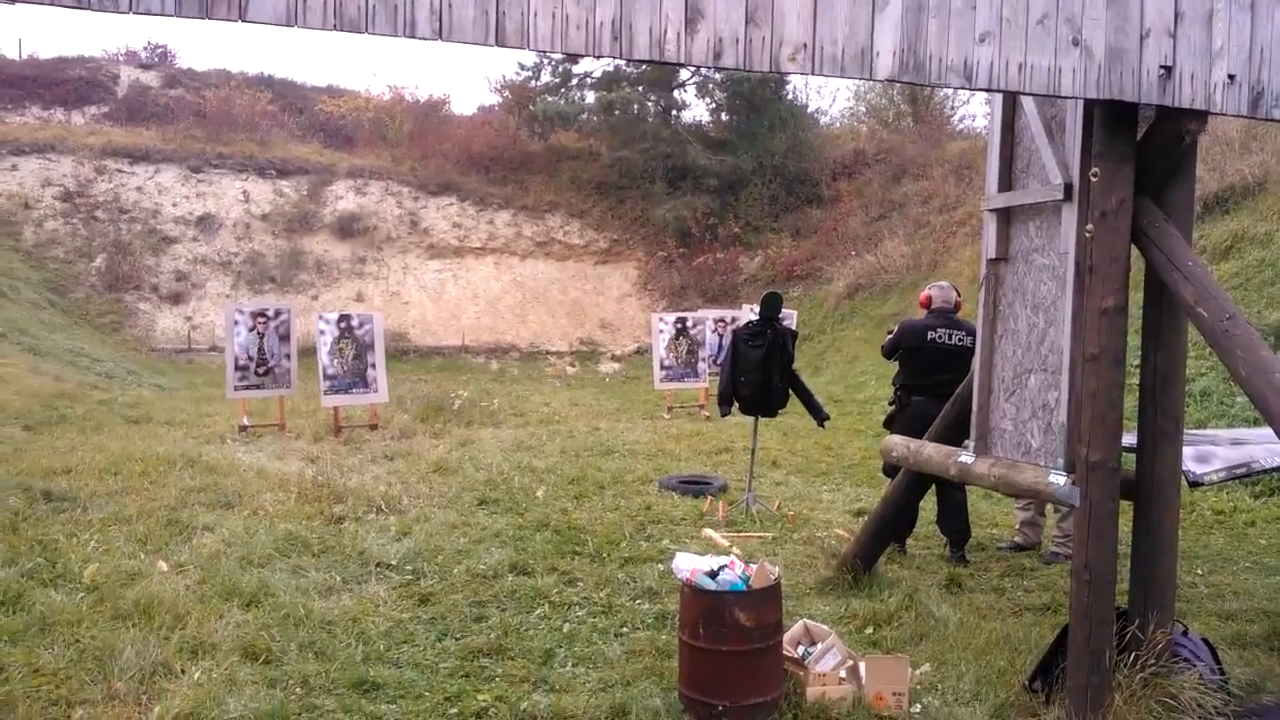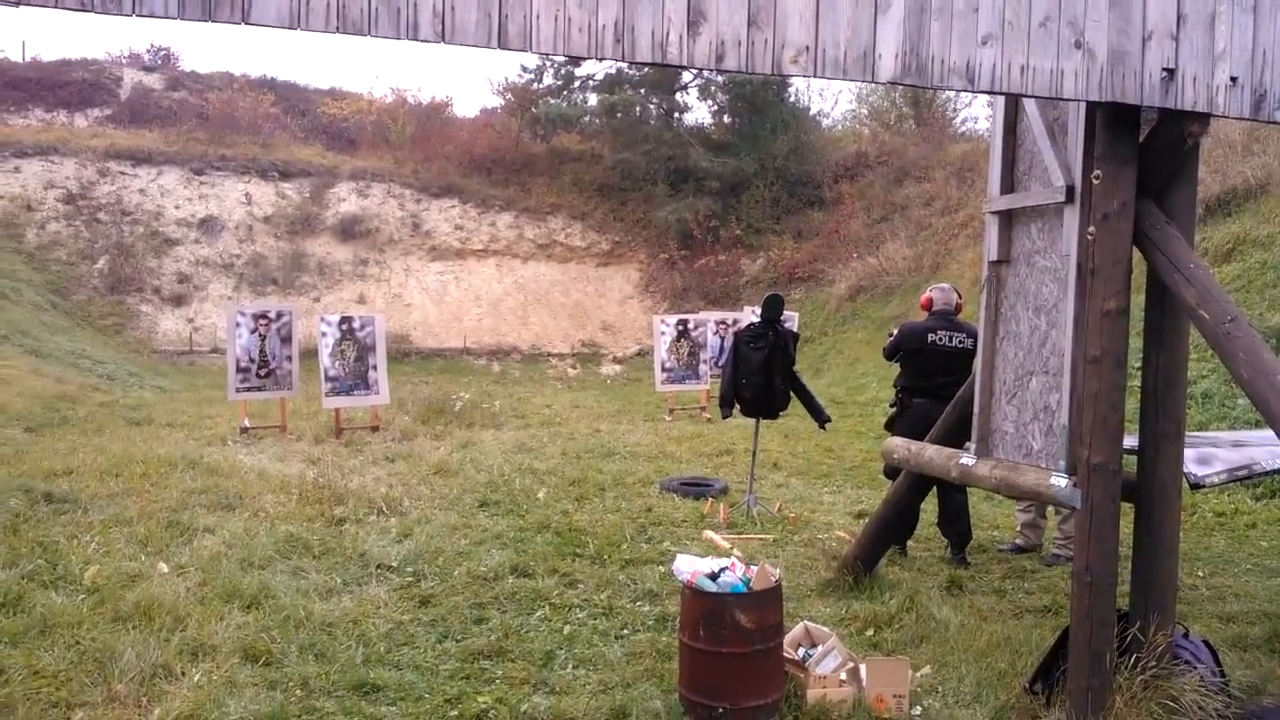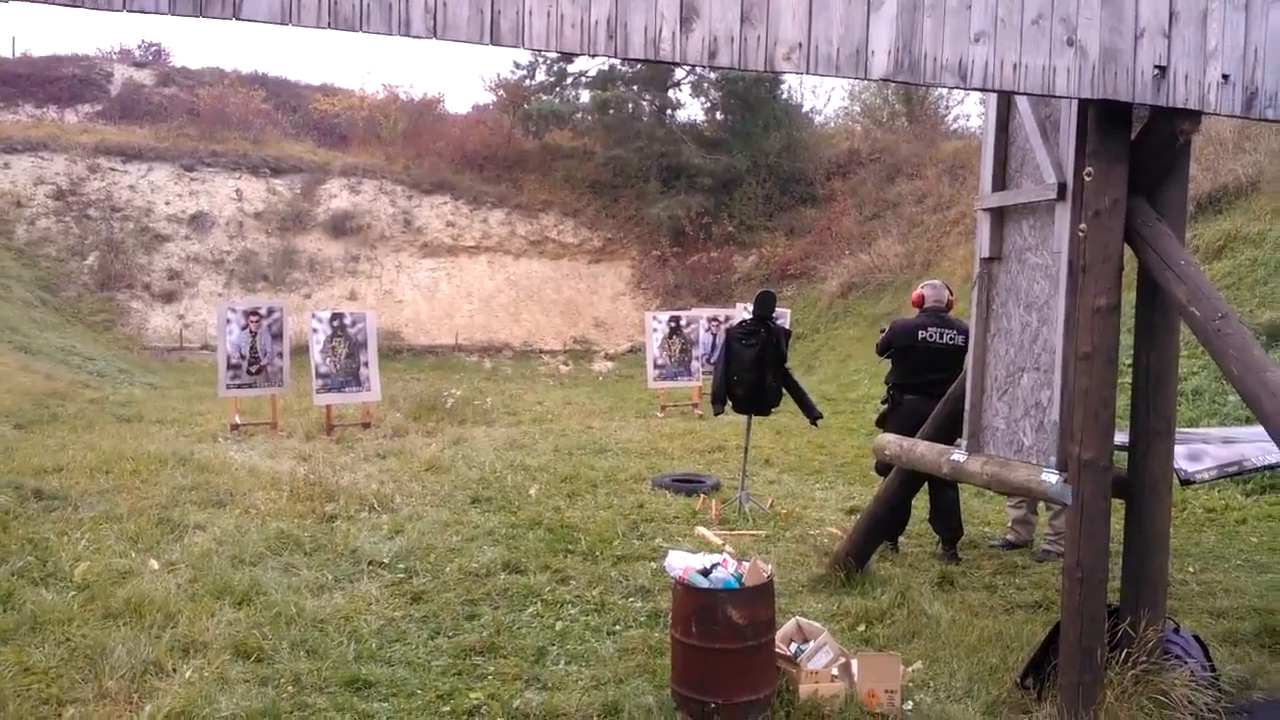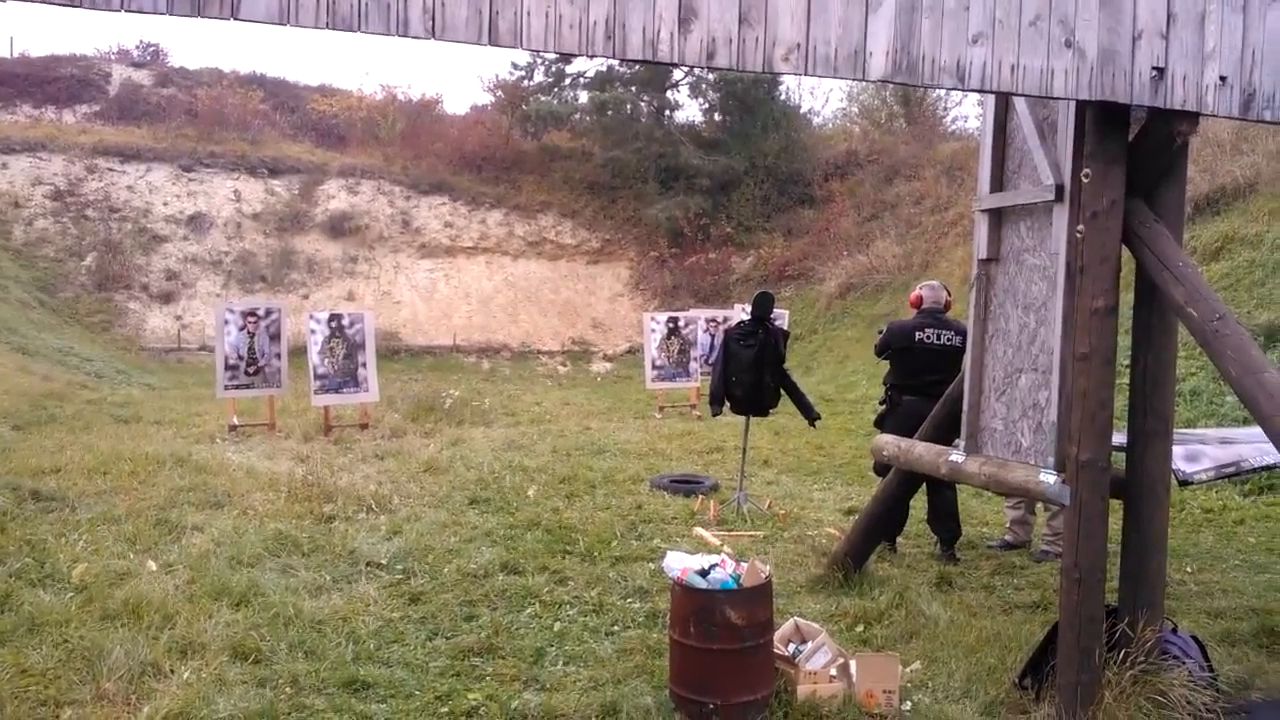
dt=0.1s
person 1, frame 1
left shoulder: (912, 328)
right shoulder: (970, 332)
left elbow: (888, 352)
right elbow: (968, 364)
left wrist: (893, 336)
left hip: (915, 409)
right knee: (952, 479)
left ankle: (897, 539)
right ankle: (957, 546)
person 1, frame 2
left shoulder: (912, 330)
right shoulder: (971, 335)
left elbow: (889, 354)
right elbow: (970, 367)
left wrist: (896, 338)
left hip: (916, 412)
right knee: (953, 480)
left ankle: (898, 541)
right ankle: (958, 548)
person 1, frame 3
left shoulder: (903, 327)
right shoulder: (963, 331)
left elbow: (882, 350)
right elbow: (963, 363)
left wrist: (889, 333)
left hip: (907, 408)
right knee: (944, 477)
left ankle: (889, 537)
right ankle: (949, 544)
person 1, frame 4
left shoulder: (900, 329)
right shoulder: (960, 332)
left elbow: (880, 351)
right elbow: (961, 365)
left wrist: (888, 335)
left hip: (905, 409)
right knee: (942, 477)
left ankle: (887, 538)
right ankle: (947, 545)
